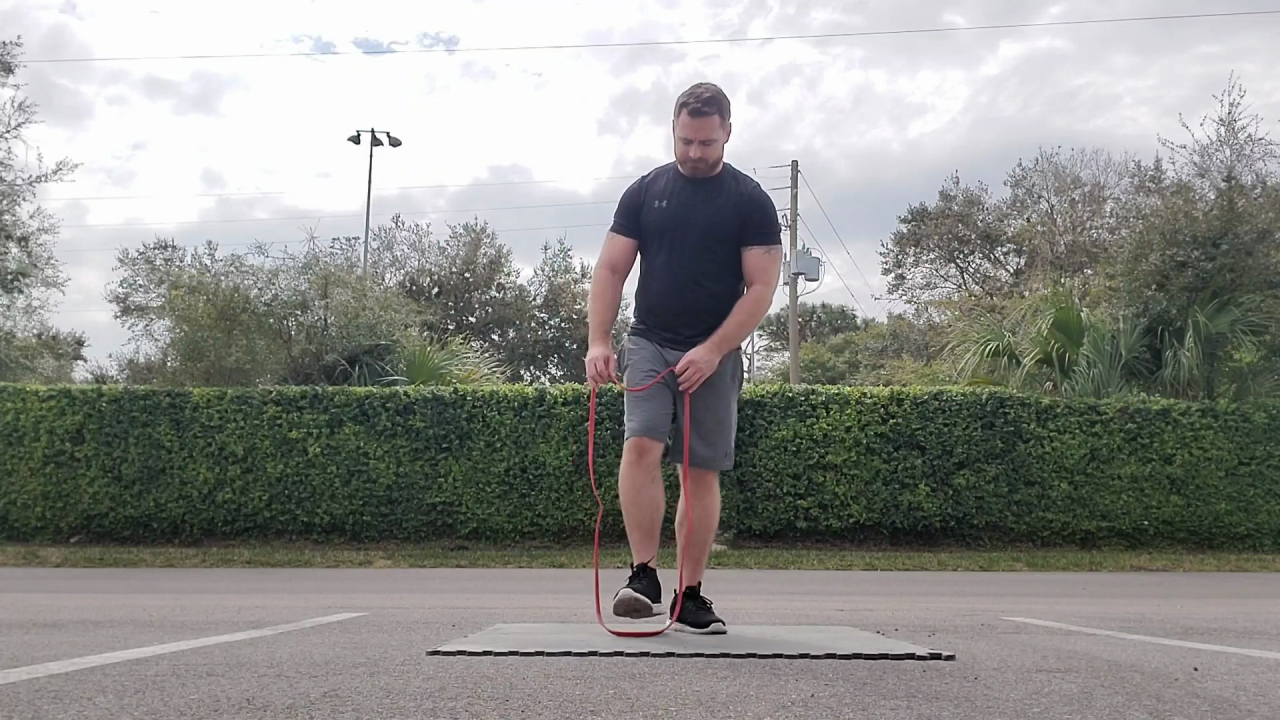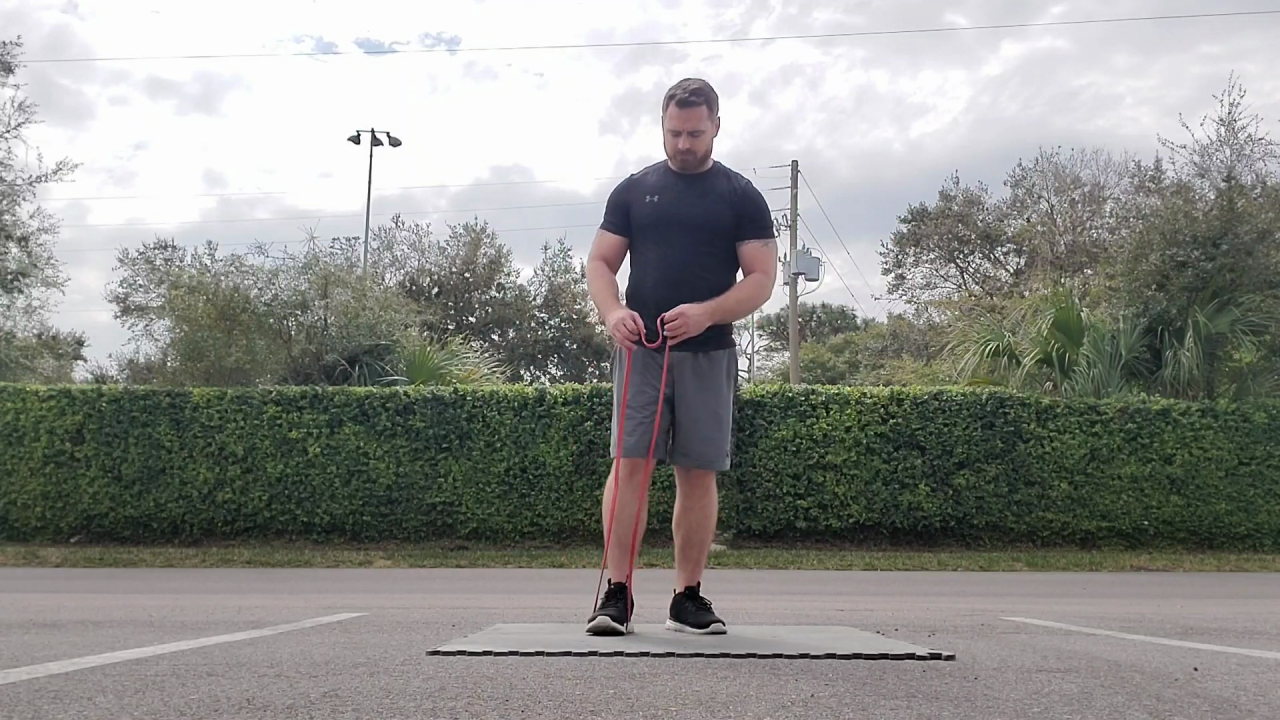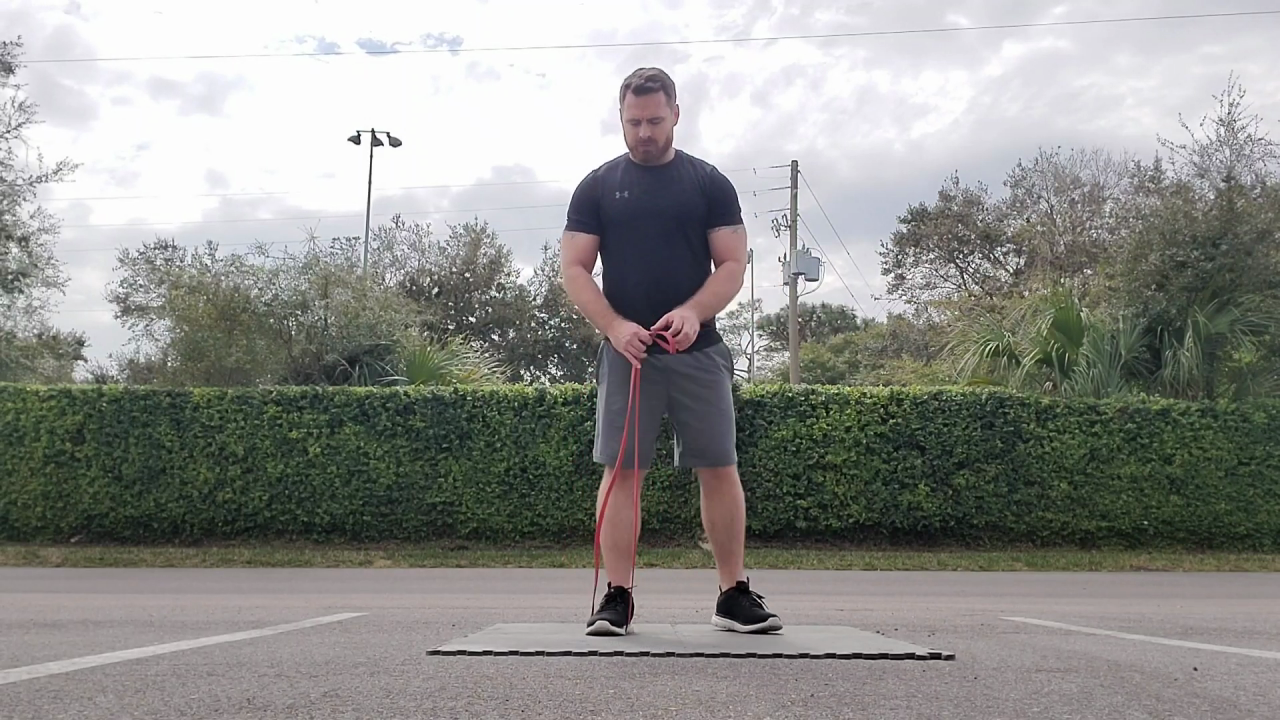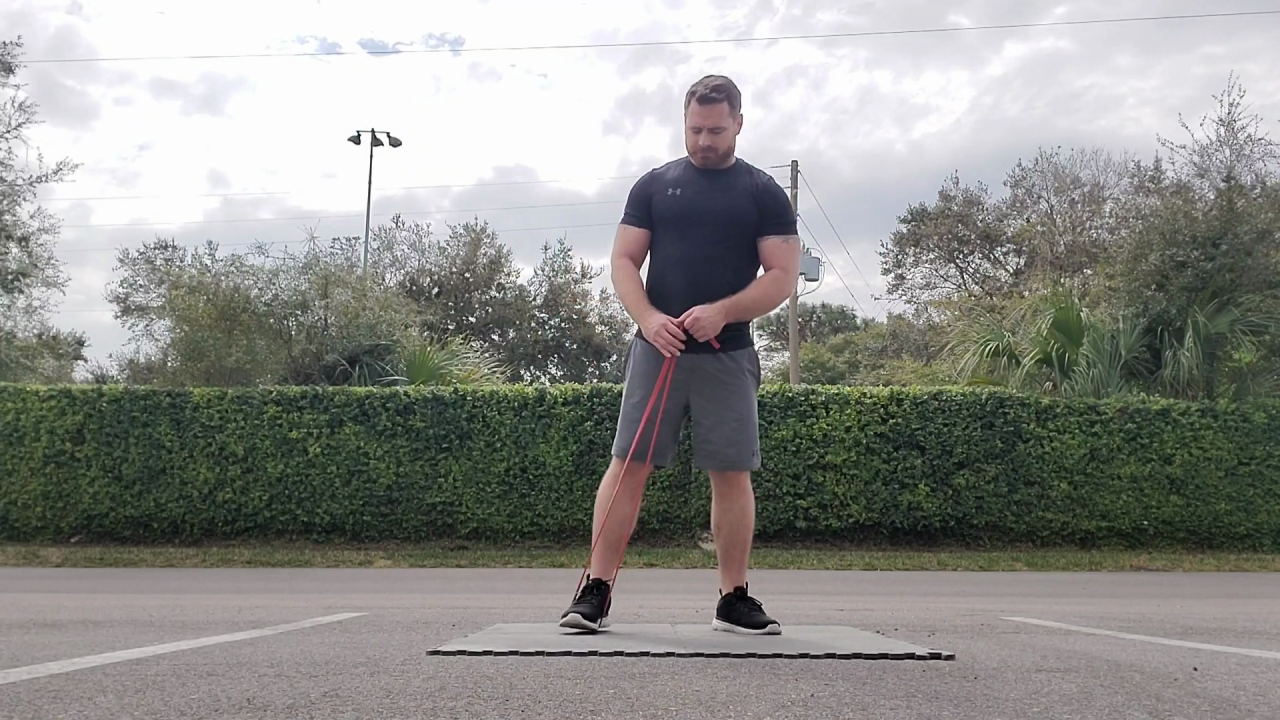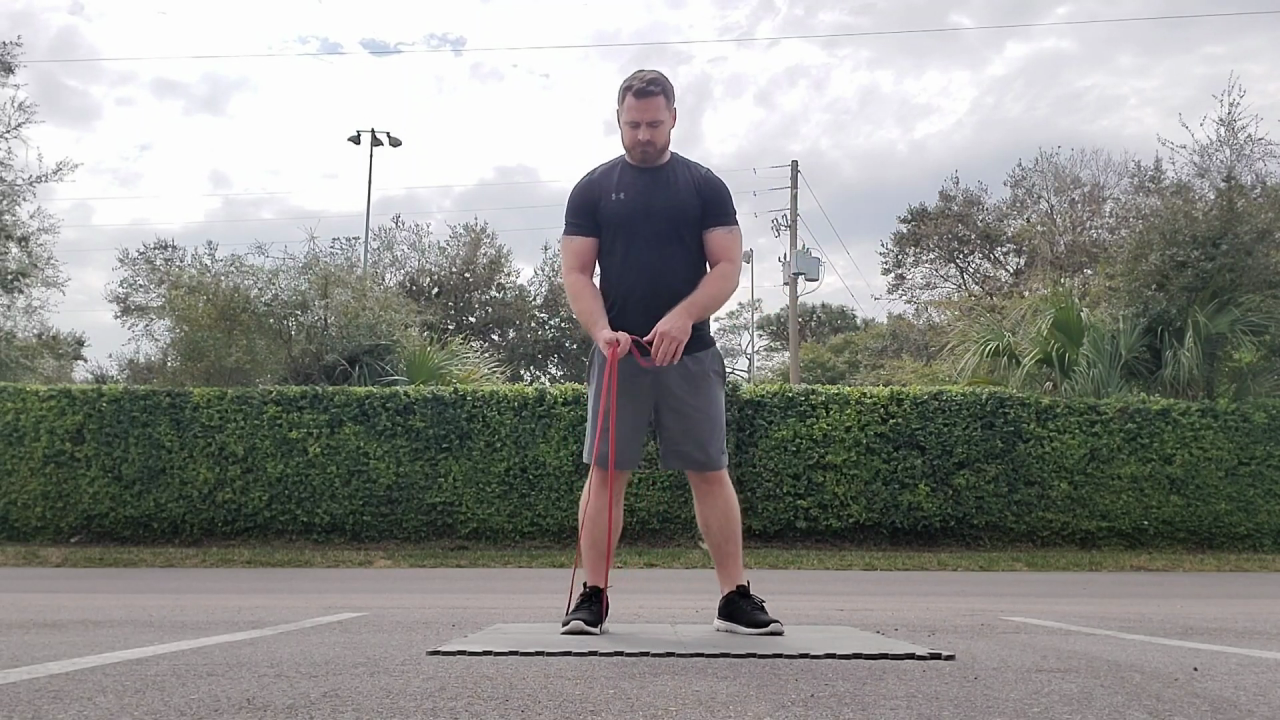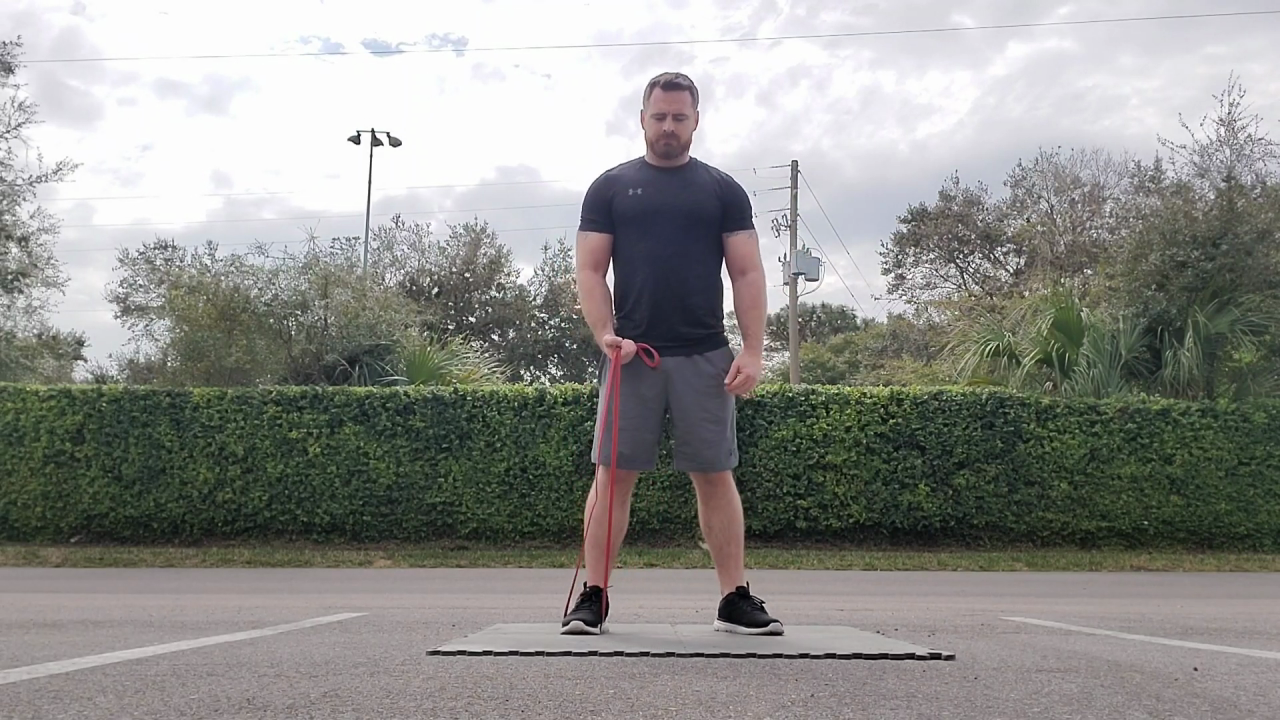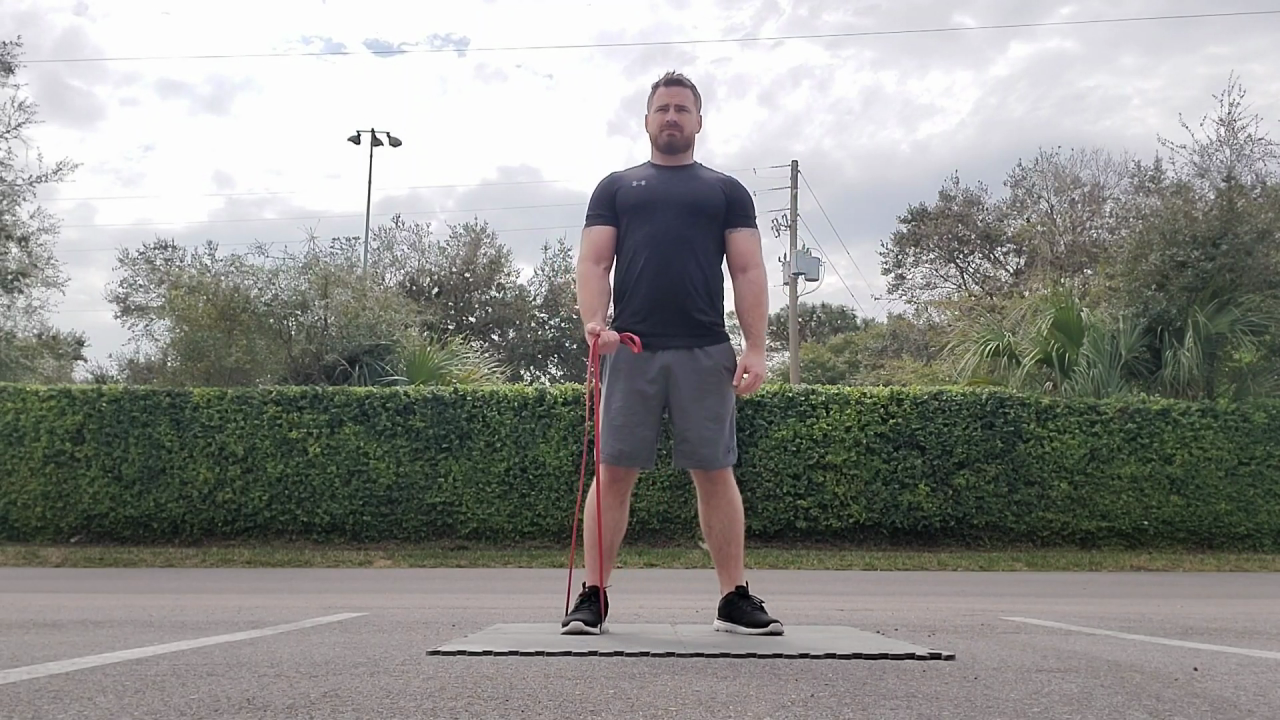
dt=0.7s
person 1, frame 1
left shoulder: (750, 200)
right shoulder: (644, 191)
left elbow: (760, 287)
right elbow: (610, 269)
left wrist: (713, 351)
right wrist: (598, 341)
left hip: (714, 356)
right hip: (650, 345)
left knee: (702, 472)
right knee: (642, 449)
left ankle: (689, 596)
right ankle: (644, 576)
person 1, frame 2
left shoulder: (740, 196)
right shoulder: (633, 190)
left elbow: (761, 278)
right elbow: (600, 261)
left wrist: (707, 313)
right wrist: (612, 310)
left hip: (708, 354)
right hip: (641, 351)
left knee: (698, 474)
right knee: (630, 466)
left ankle: (687, 597)
right ankle: (617, 594)
person 1, frame 3
left shoulder: (709, 183)
right shoulder: (597, 186)
left elbow: (733, 264)
right elbow: (574, 269)
left wrist: (693, 312)
right wrist: (615, 326)
left hip: (699, 351)
right hip: (627, 352)
left knee: (719, 469)
right knee: (622, 471)
left ankle: (734, 594)
right ankle: (617, 596)
person 1, frame 4
left shoulder: (764, 192)
right shoulder: (654, 184)
left elbow: (782, 276)
right elbow: (623, 260)
left wrist: (722, 311)
right wrist: (646, 317)
left hip: (728, 355)
right hip: (656, 350)
left knee: (731, 474)
right knee: (628, 465)
left ankle: (733, 598)
right ankle: (595, 591)
person 1, frame 5
left shoulder: (704, 185)
right shoulder: (593, 188)
left elbow: (726, 265)
right elbow: (576, 271)
left wrist: (682, 317)
right wrist: (598, 329)
left hip: (690, 355)
right hip: (619, 356)
left knee: (710, 473)
right knee: (606, 472)
left ankle: (736, 599)
right ankle: (592, 597)
person 1, frame 6
left shoulder: (722, 189)
right shoulder: (611, 186)
left elbow: (748, 273)
right elbow: (590, 269)
left wrist: (752, 349)
right wrist: (604, 332)
left hip: (704, 356)
right hip: (632, 356)
left knee: (715, 475)
right knee: (614, 472)
left ankle: (735, 599)
right ankle: (593, 597)
person 1, frame 7
left shoulder: (726, 190)
right shoulder: (616, 186)
left elbow: (749, 272)
right elbow: (593, 262)
left wrist: (755, 347)
right wrist: (593, 322)
left hip: (705, 353)
right hip: (632, 350)
left knee: (714, 471)
right knee: (614, 469)
left ankle: (734, 599)
right ankle: (592, 596)
